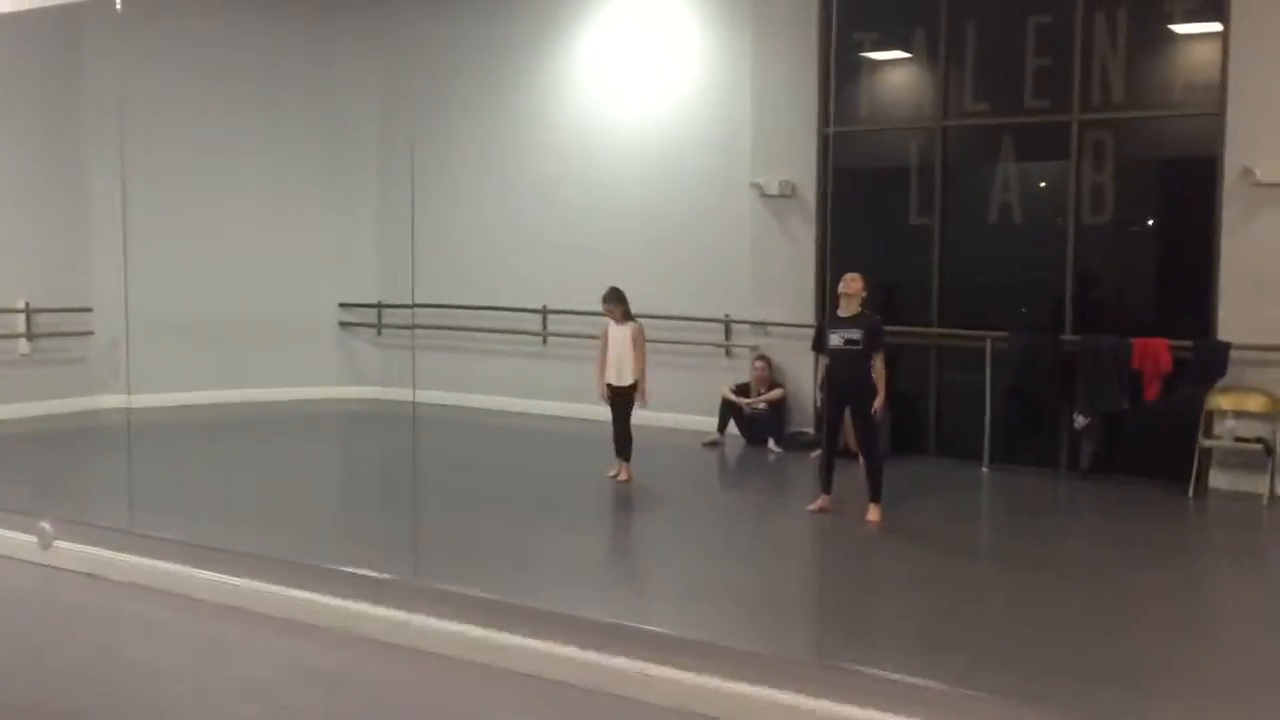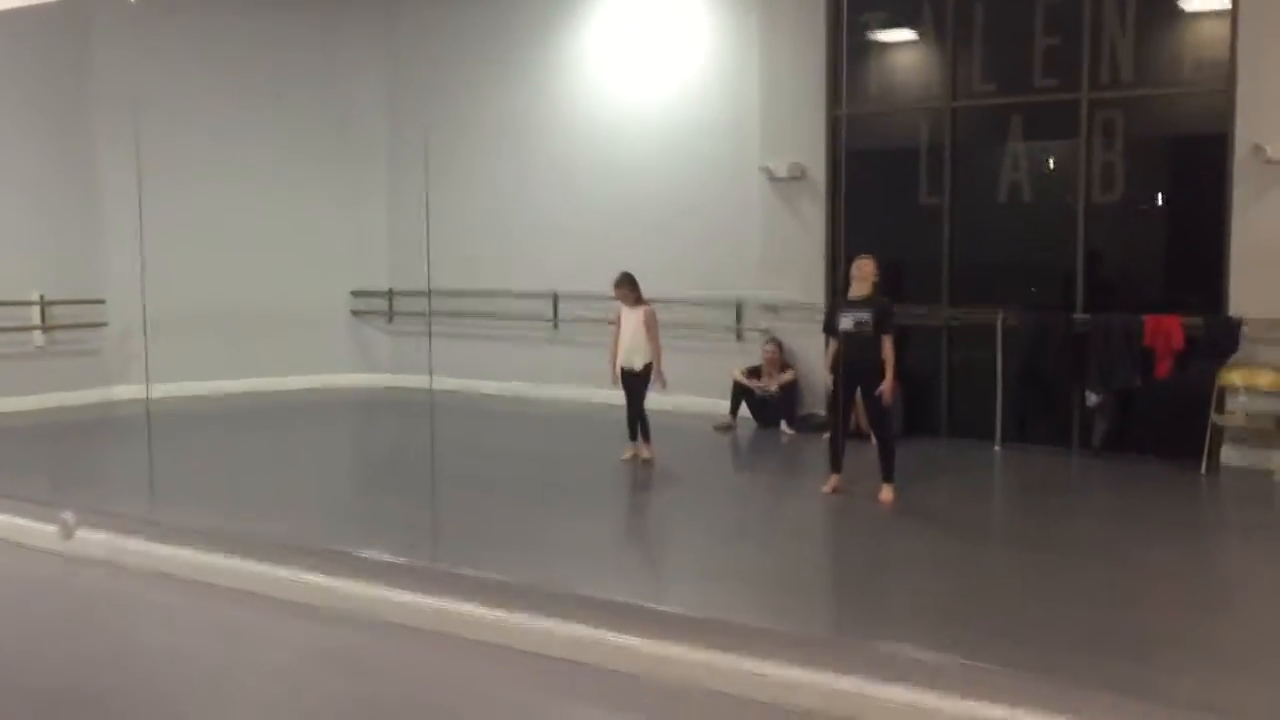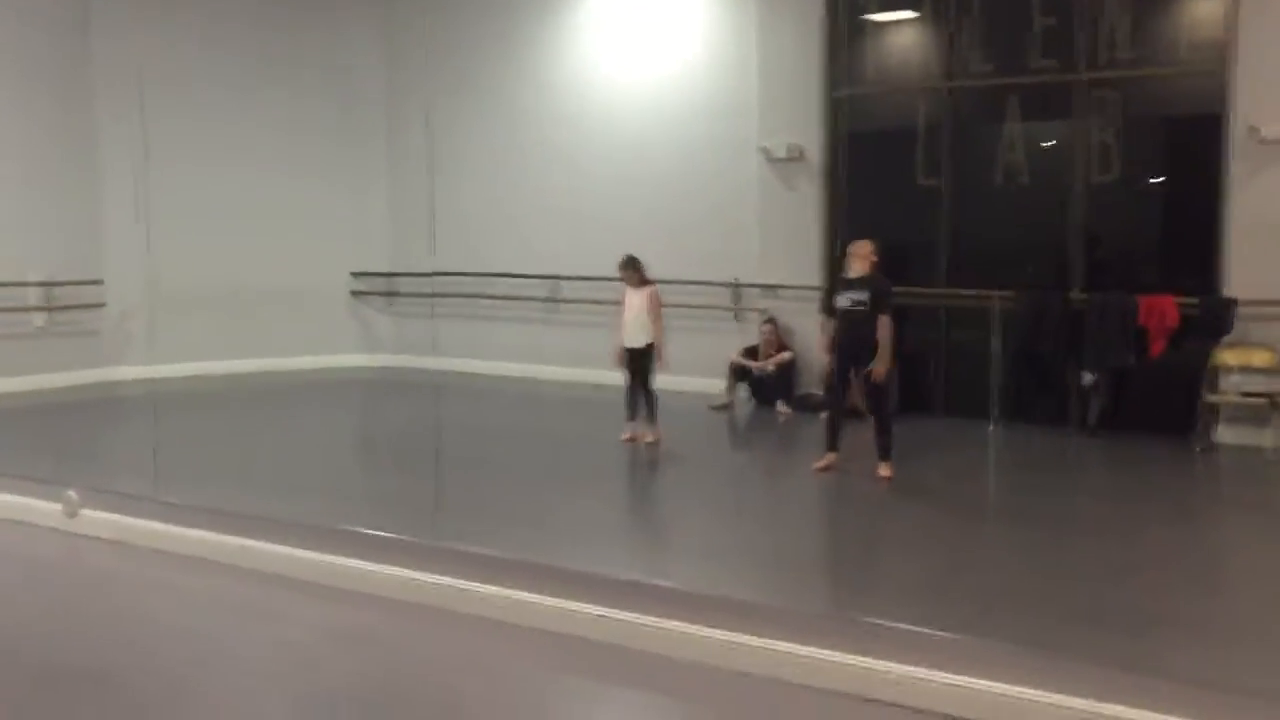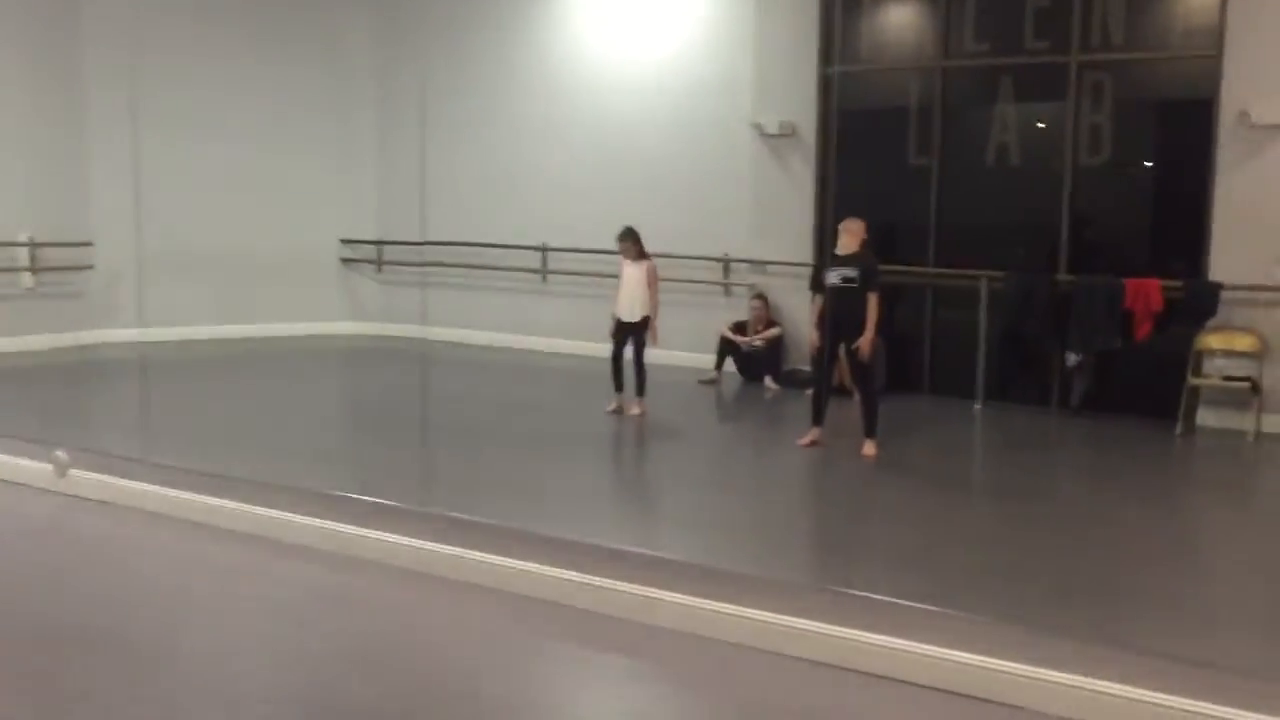
dt=0.3s
person 1, frame 1
left shoulder: (871, 323)
right shoulder: (827, 323)
left elbow: (878, 360)
right elbow: (823, 359)
left wrist: (881, 394)
right wrist: (819, 390)
left hip: (862, 392)
right hip: (833, 390)
left knee: (869, 447)
right knee: (827, 443)
left ankle: (874, 503)
right ankle: (824, 496)
person 1, frame 2
left shoulder: (881, 305)
right shoulder: (838, 305)
left elbow: (887, 342)
right elbow: (833, 341)
left wrist: (889, 378)
right wrist: (829, 372)
left hip: (872, 373)
right hip: (843, 372)
left knee: (881, 427)
right knee: (837, 423)
left ankle: (887, 483)
right ankle: (835, 476)
person 1, frame 3
left shoulder: (878, 284)
right shoulder: (837, 284)
left elbow: (884, 322)
right elbow: (831, 321)
left wrist: (883, 357)
right wrist: (827, 351)
left hip: (869, 352)
right hip: (842, 351)
left knee: (878, 405)
right knee: (835, 401)
left ankle: (884, 461)
right ankle: (831, 453)
person 1, frame 4
left shoulder: (867, 262)
right shoulder: (825, 262)
left elbow: (872, 300)
right elbow: (818, 297)
left wrist: (869, 334)
right wrist: (814, 328)
left hip: (857, 330)
right hip: (828, 327)
left knee: (864, 383)
right knee: (821, 378)
left ankle: (870, 438)
right ankle: (816, 429)
person 2, frame 1
left shoulder: (634, 328)
right shoulder: (608, 327)
left elbow: (641, 361)
right elbow: (602, 357)
left wrist: (641, 389)
right wrist: (601, 384)
left hip: (628, 384)
right hip: (612, 383)
left knee: (623, 424)
right knee: (616, 424)
left ankle: (626, 466)
right ankle: (619, 463)
person 2, frame 2
left shoulder: (646, 311)
right shoulder: (621, 311)
left elbow: (654, 342)
right elbow: (616, 339)
left wrist: (658, 369)
right wrist: (613, 367)
left hip: (642, 366)
right hip: (625, 366)
left knee: (638, 406)
right knee: (630, 406)
left ankle: (646, 445)
right ankle: (634, 446)
person 2, frame 3
left shoulder: (651, 292)
right shoulder: (627, 291)
left elbow: (657, 322)
right elbow: (623, 319)
left wrist: (659, 349)
right wrist: (619, 347)
left hip: (646, 346)
right hip: (628, 346)
left knee: (645, 386)
right knee: (631, 386)
left ankle: (652, 428)
right ankle: (631, 427)
person 2, frame 4
left shoulder: (648, 267)
right shoulder: (624, 264)
left elbow: (653, 298)
right elbow: (620, 292)
left wrist: (652, 326)
right wrist: (613, 320)
left hip: (640, 320)
right hip: (622, 319)
left knee: (638, 359)
right knee: (615, 357)
left ankle: (639, 402)
right ankle: (618, 399)
